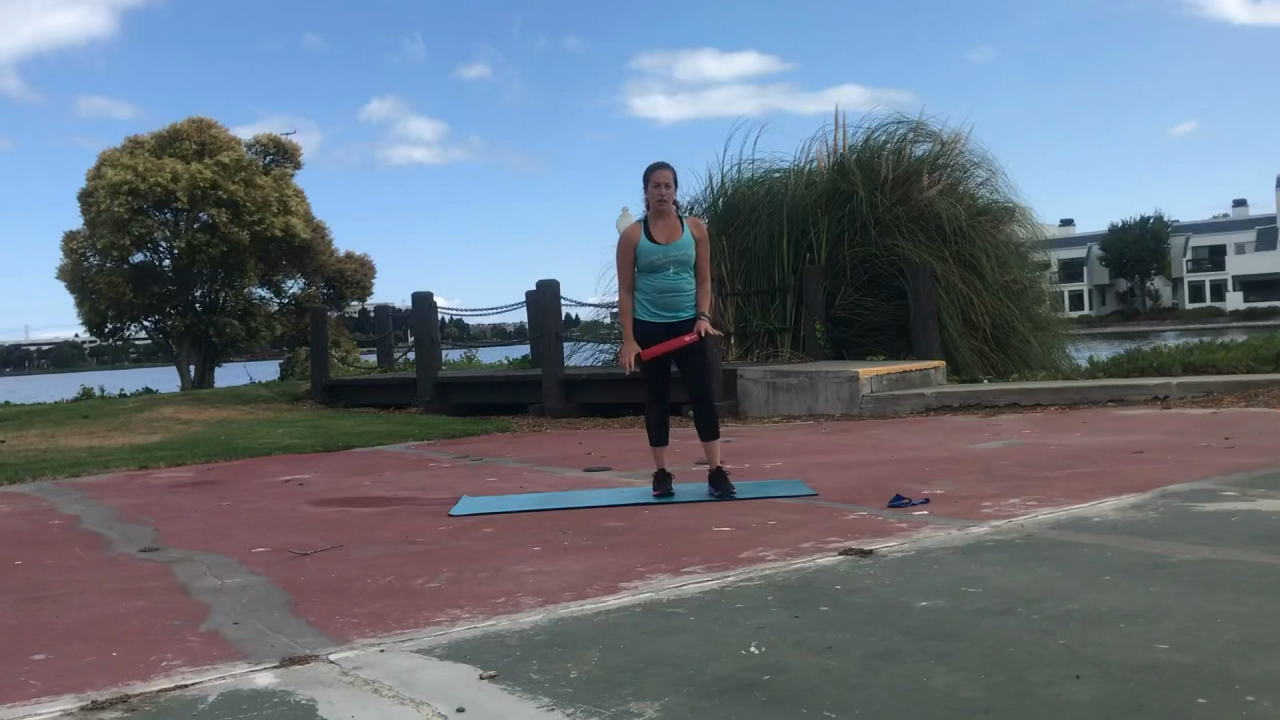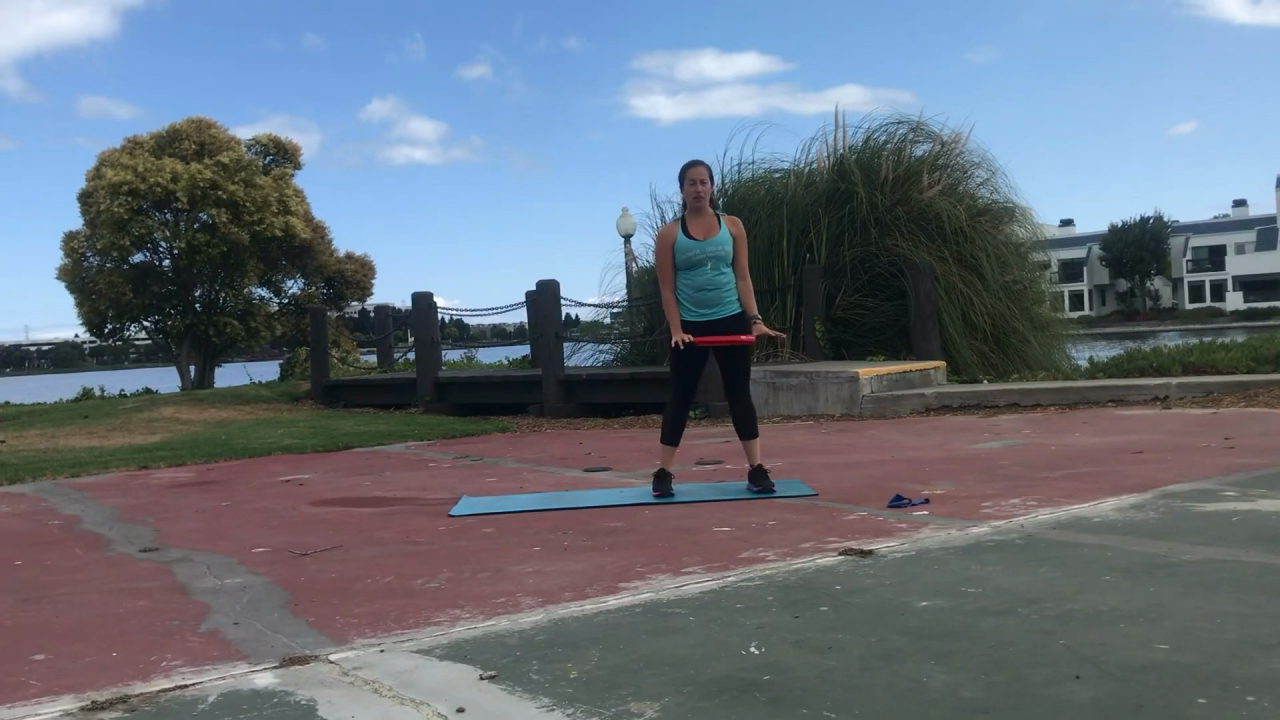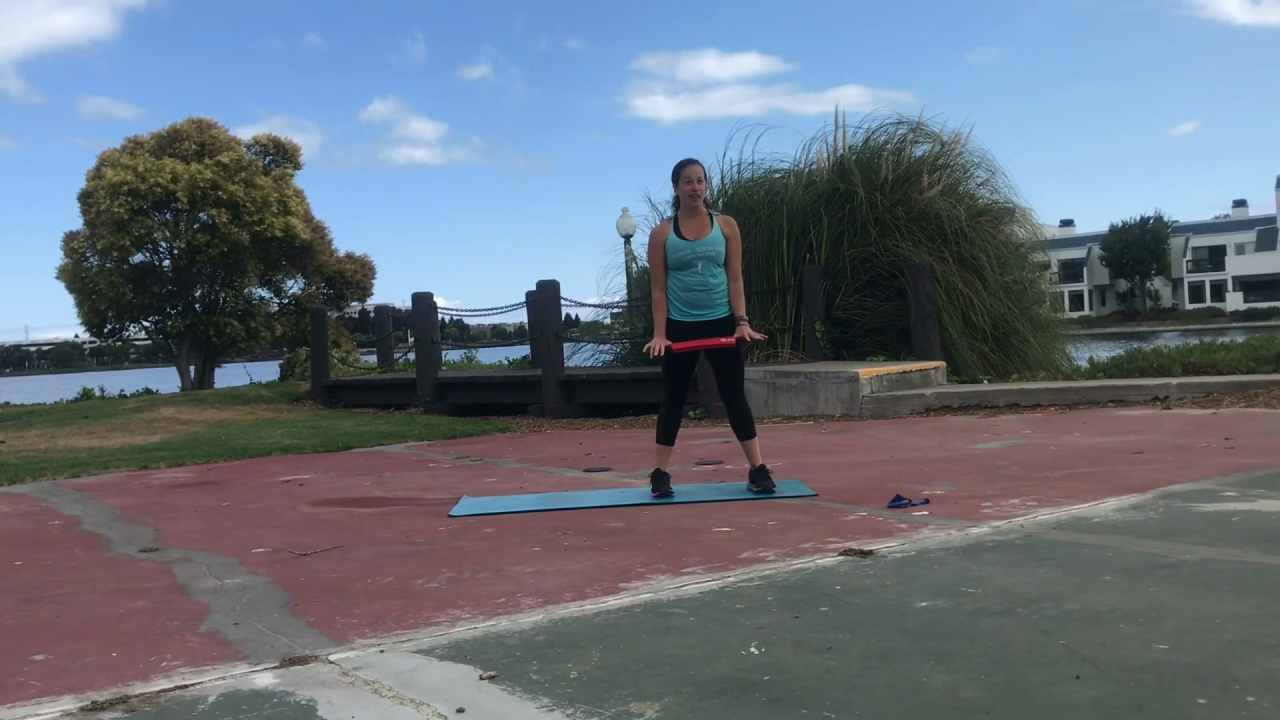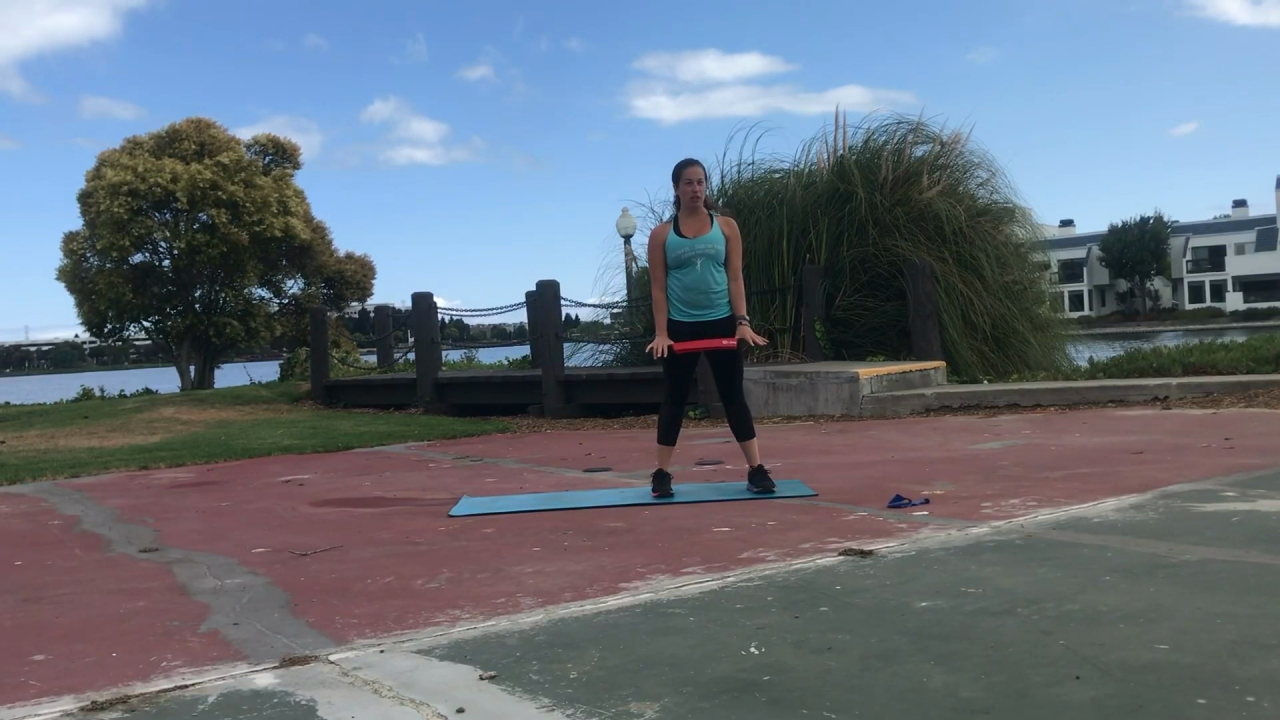
dt=1s
person 1, frame 1
left shoulder: (696, 229)
right shoulder: (632, 235)
left elbow: (704, 280)
right elbow: (626, 290)
left wrist: (703, 316)
right wrist: (628, 338)
left hip: (688, 323)
right hip: (649, 327)
left knee: (703, 394)
right knee: (657, 398)
left ankle: (716, 473)
right ankle: (662, 474)
person 1, frame 2
left shoulder: (732, 226)
right shoulder: (669, 234)
left elbow: (743, 277)
right elbow: (667, 289)
left wrist: (755, 319)
right wrist: (676, 329)
left hip: (730, 321)
right hip: (691, 326)
left knee: (739, 394)
right knee: (680, 397)
left ankle: (756, 469)
right ankle: (663, 473)
person 1, frame 3
left shoulder: (726, 226)
right shoulder: (662, 233)
left elbow: (735, 278)
right elbow: (658, 288)
left wrist: (742, 321)
right wrist: (659, 333)
left hip: (721, 322)
right hip: (680, 326)
left knee: (734, 395)
right knee: (673, 398)
left ankle: (758, 469)
right ankle: (660, 473)
person 1, frame 4
left shoulder: (726, 226)
right shoulder: (662, 233)
left elbow: (735, 278)
right elbow: (658, 287)
left wrist: (743, 322)
right wrist: (661, 332)
left hip: (722, 322)
right hip: (680, 326)
left knee: (733, 396)
right knee: (675, 398)
left ankle: (756, 470)
right ankle: (662, 474)
